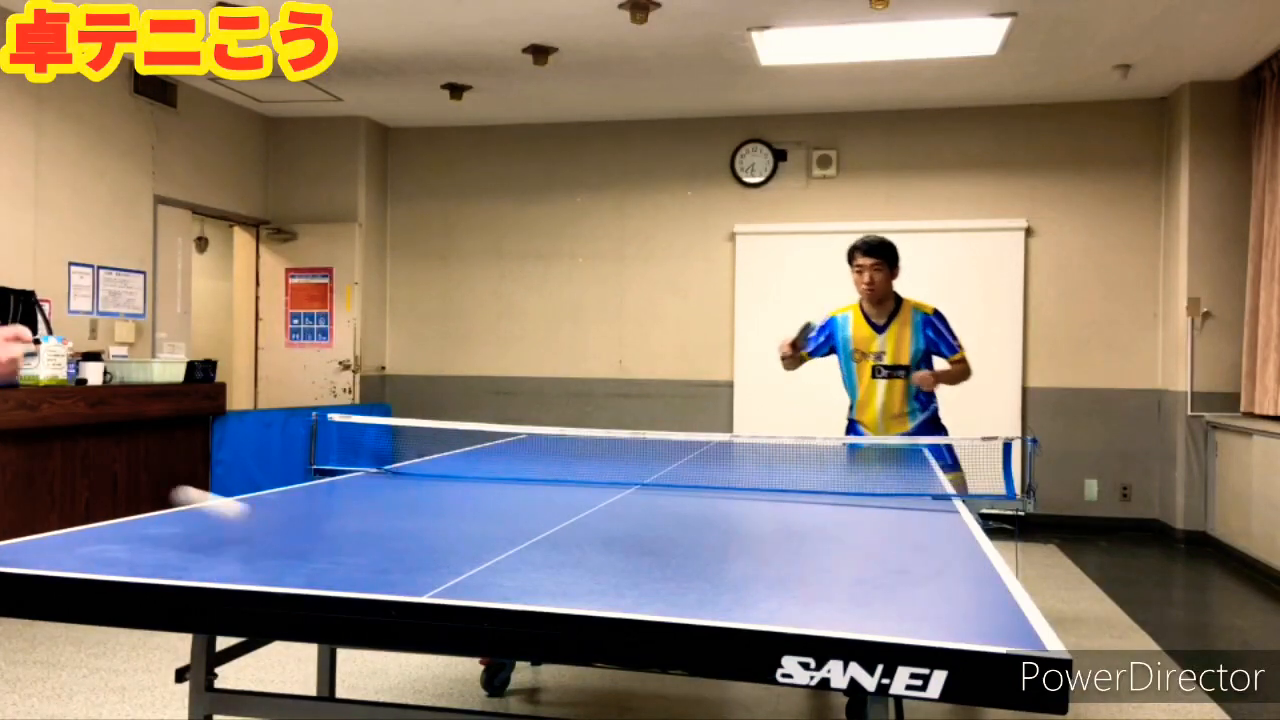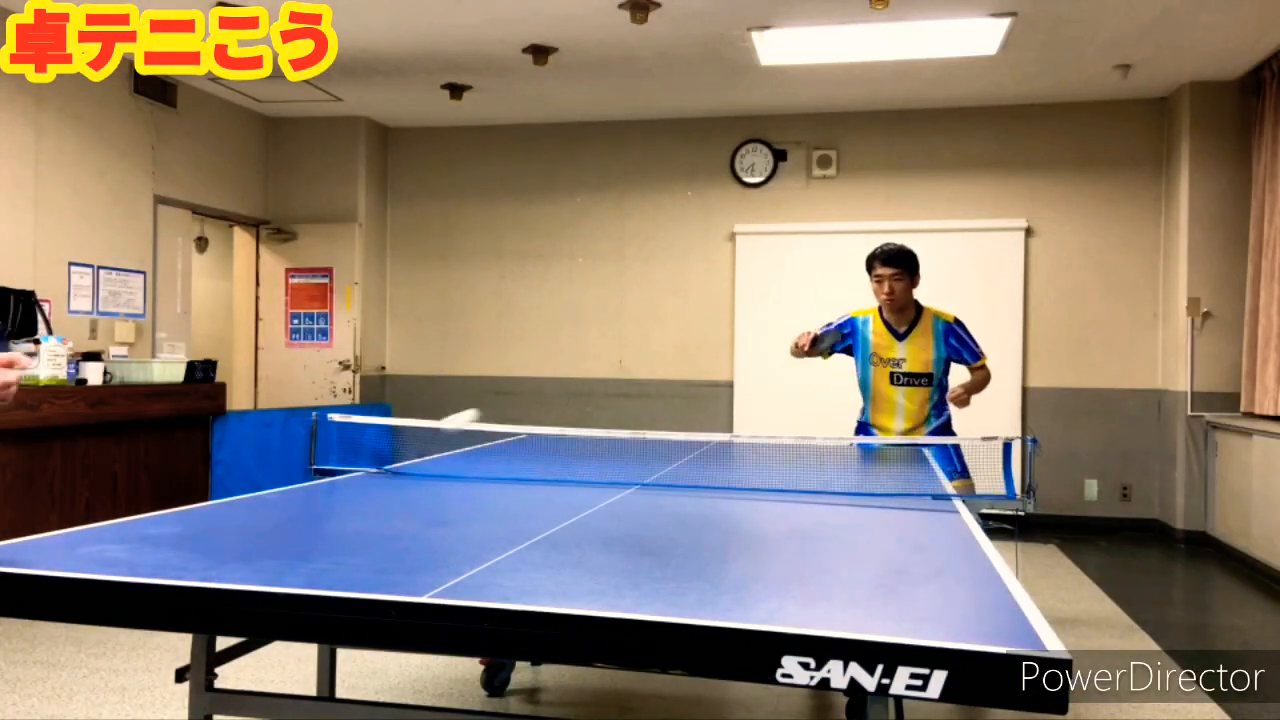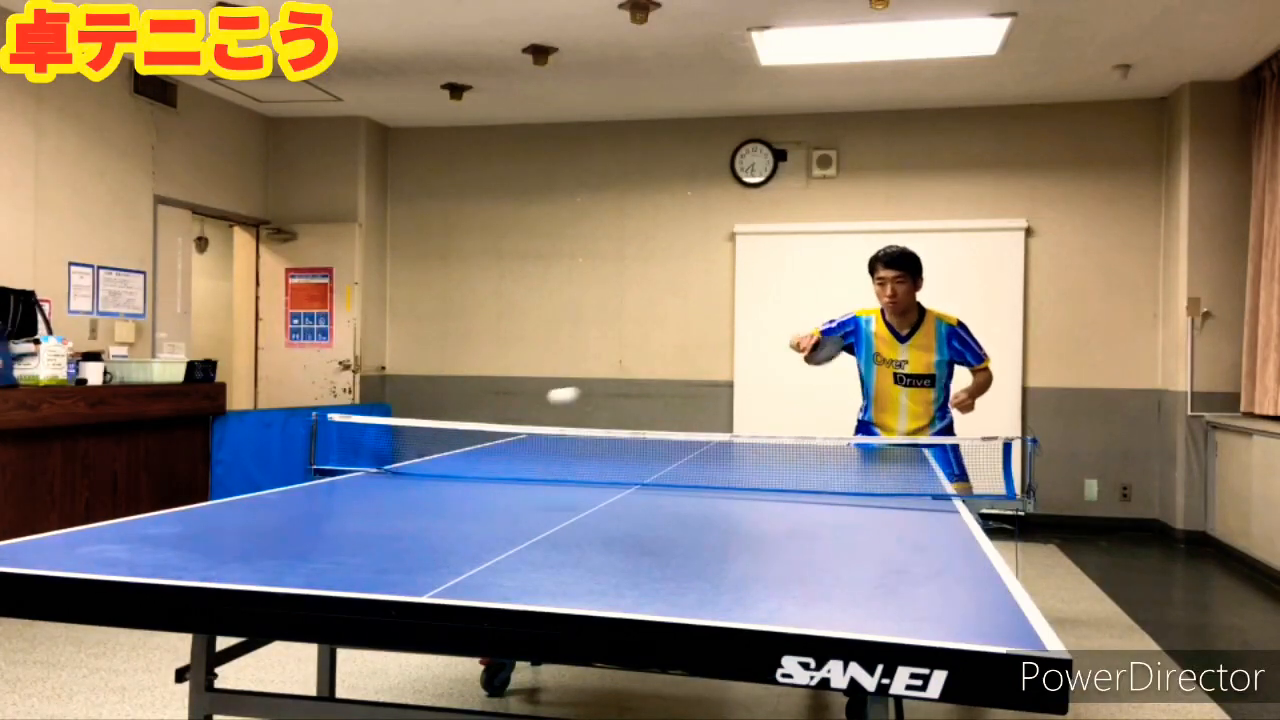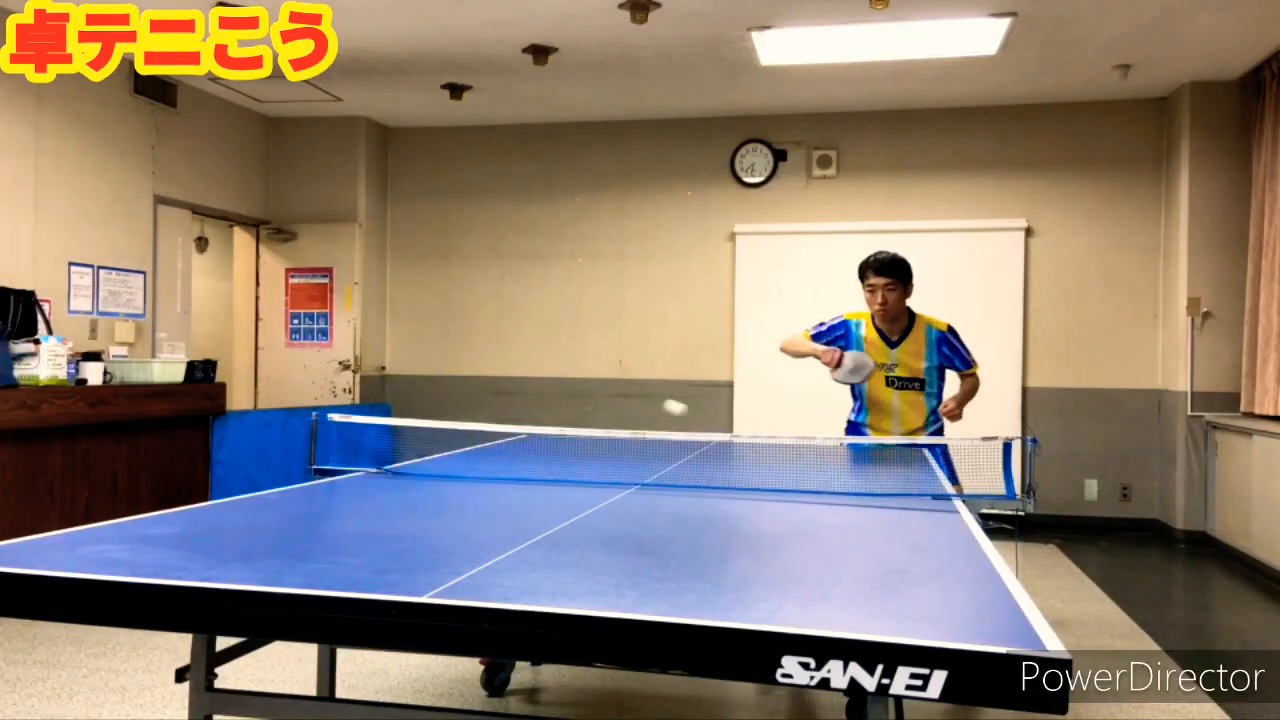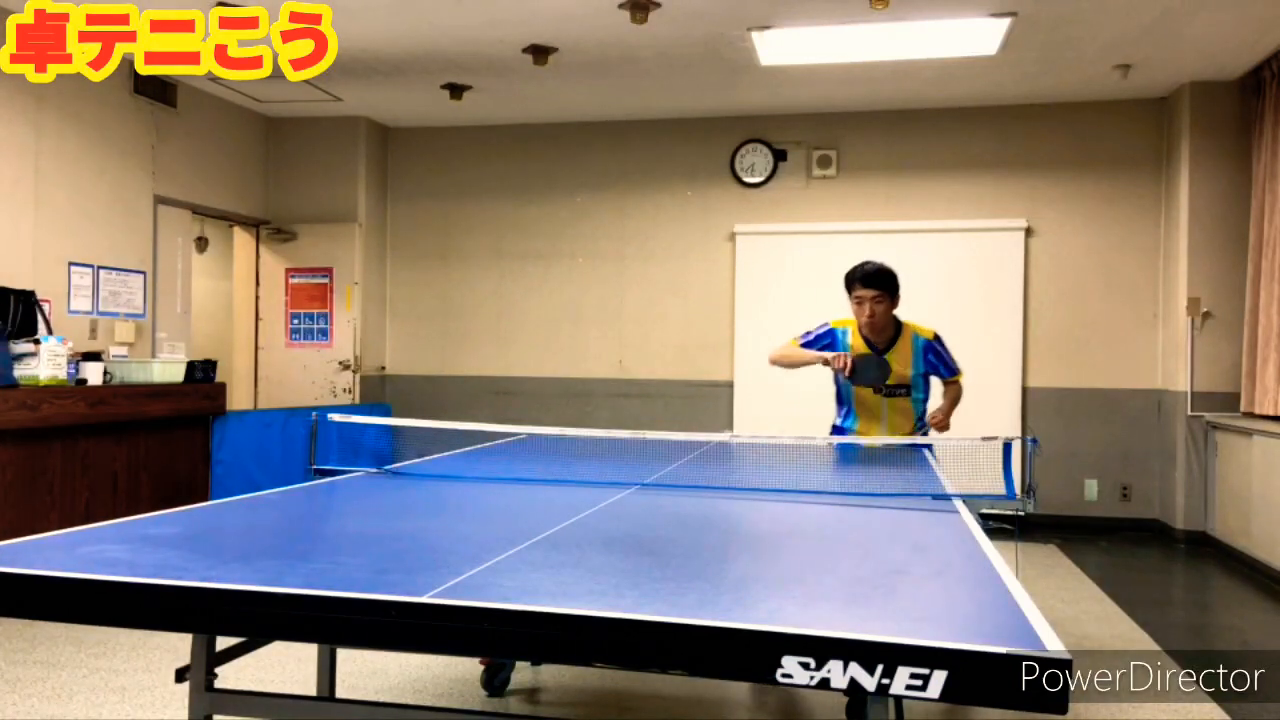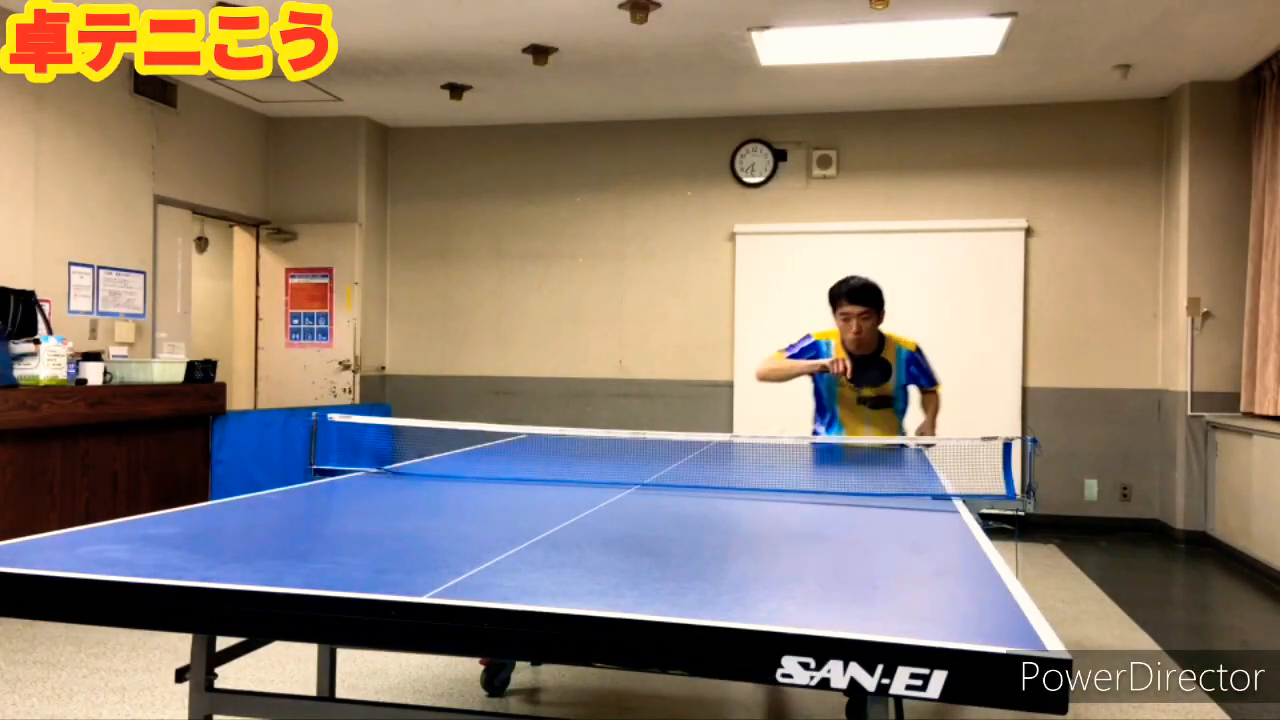
dt=0.1s
person 1, frame 1
left shoulder: (925, 318)
right shoulder: (838, 323)
left elbow: (962, 368)
right elbow: (795, 360)
left wrist: (938, 377)
right wrist: (790, 353)
left hip: (921, 433)
right hip: (863, 438)
left knee: (954, 495)
person 1, frame 2
left shoulder: (944, 326)
right shoulder: (857, 325)
left elbow: (981, 370)
right elbow: (805, 346)
left wrist: (967, 388)
right wrist: (803, 344)
left hip: (931, 439)
right hip: (873, 440)
left knee: (962, 498)
person 1, frame 3
left shoulder: (947, 328)
right shoulder: (860, 324)
left elbow: (983, 372)
right elbow: (797, 342)
left wrist: (971, 392)
right wrist: (805, 341)
left hip: (932, 440)
right hip: (874, 440)
left knee: (960, 498)
person 1, frame 4
left shoulder: (937, 334)
right shoulder: (850, 328)
left elbow: (970, 376)
right elbow: (787, 344)
left wrist: (959, 399)
right wrist: (819, 350)
right hip: (865, 439)
person 1, frame 5
left shoulder: (924, 342)
right shoulder: (836, 335)
left elbow: (953, 384)
right elbow: (776, 356)
left wrist: (945, 410)
right wrist: (823, 356)
person 1, frame 6
left shoulder: (906, 353)
right shoulder: (819, 346)
left elbow: (930, 391)
right elbow: (763, 372)
left wrist: (929, 422)
right wrist: (820, 363)
